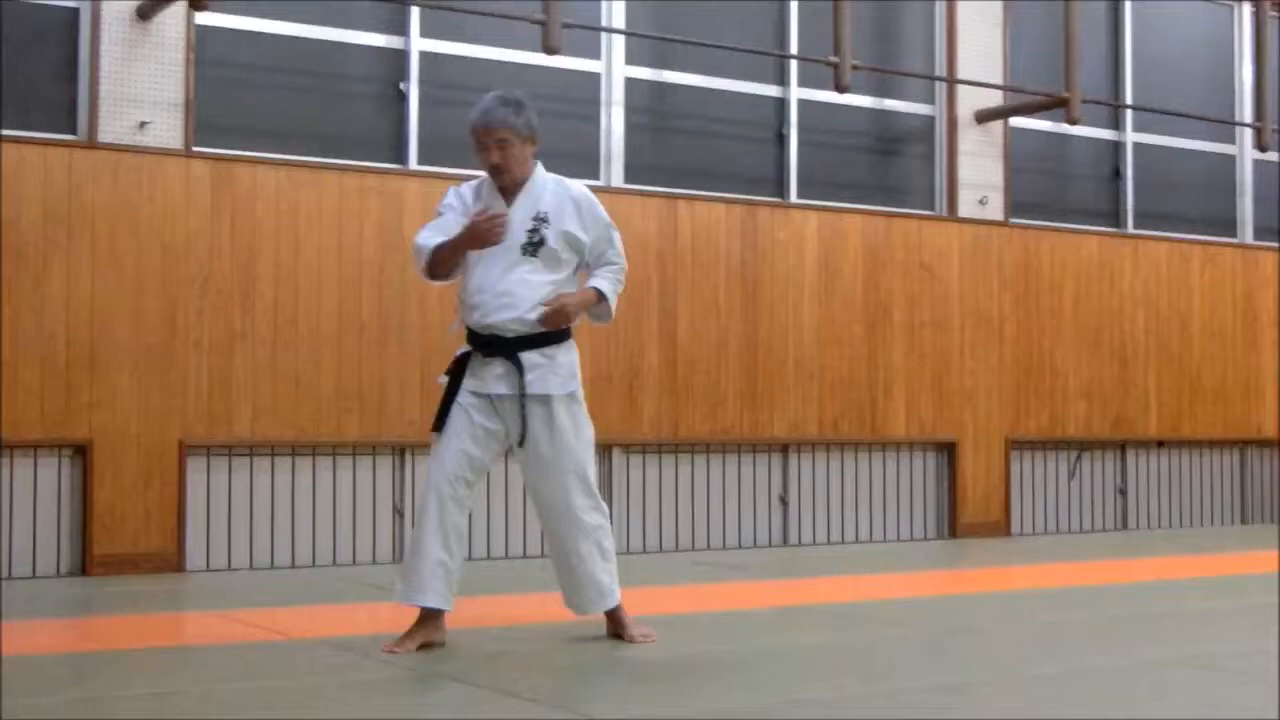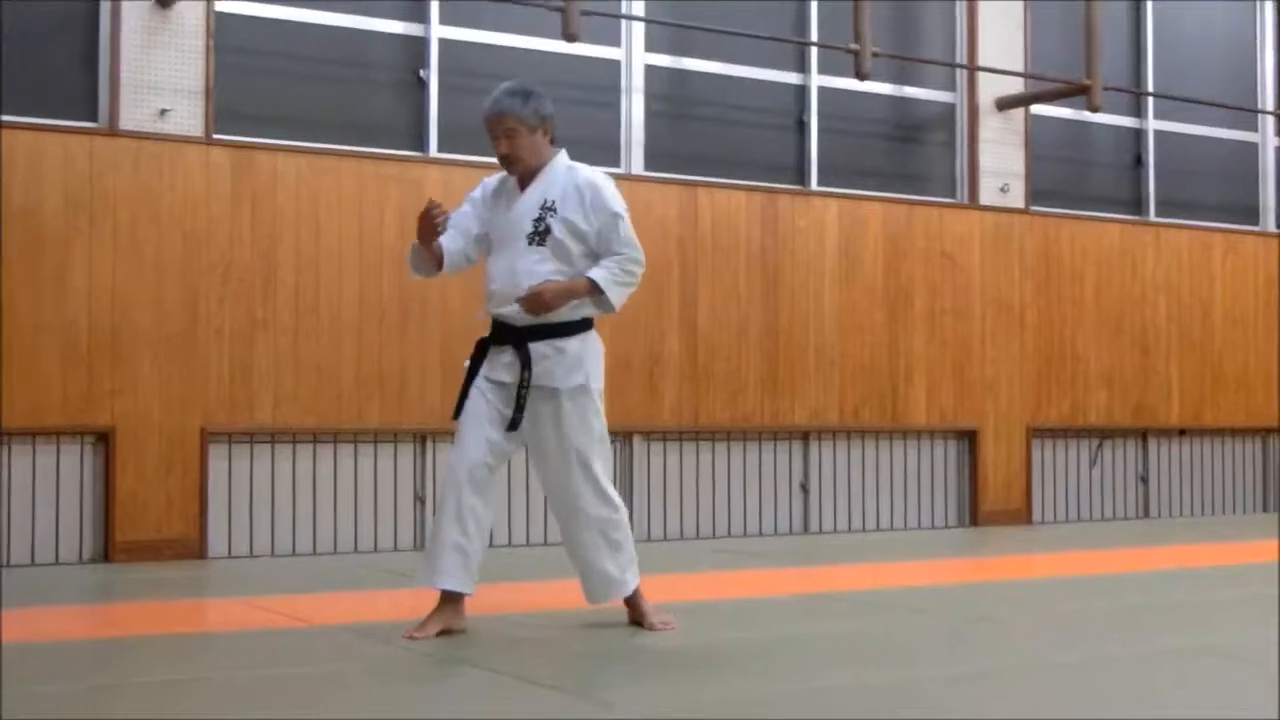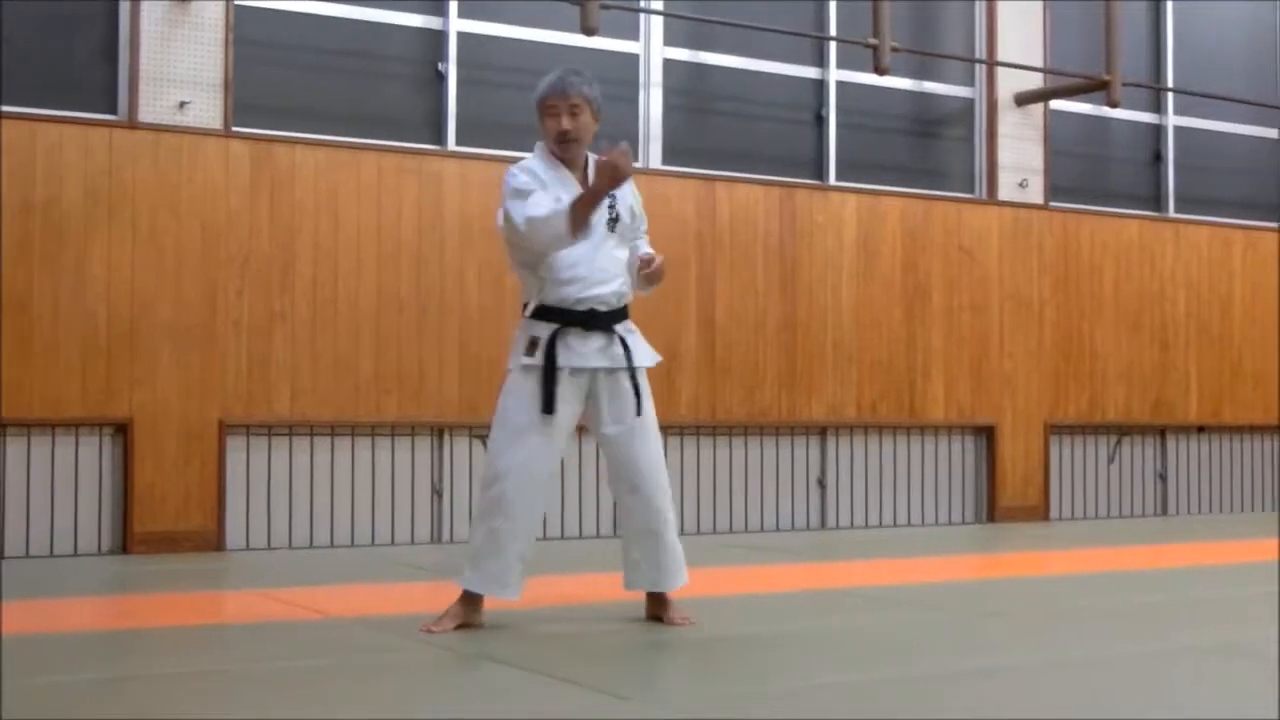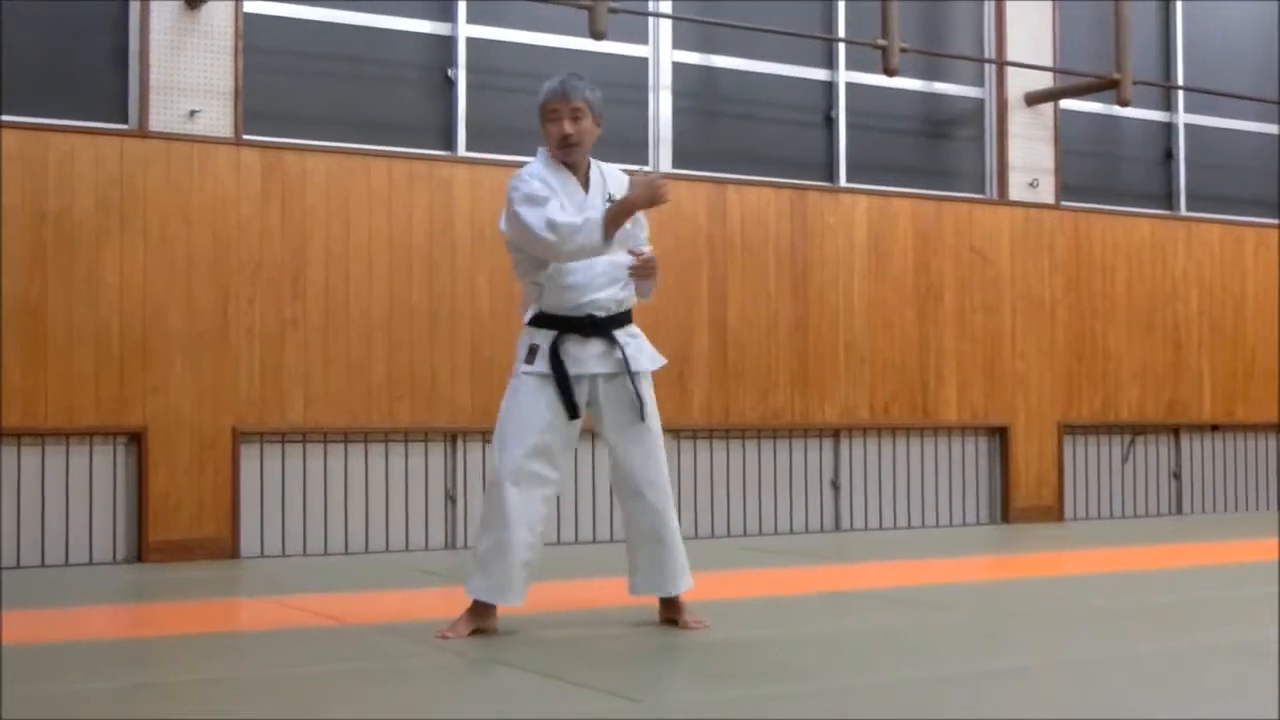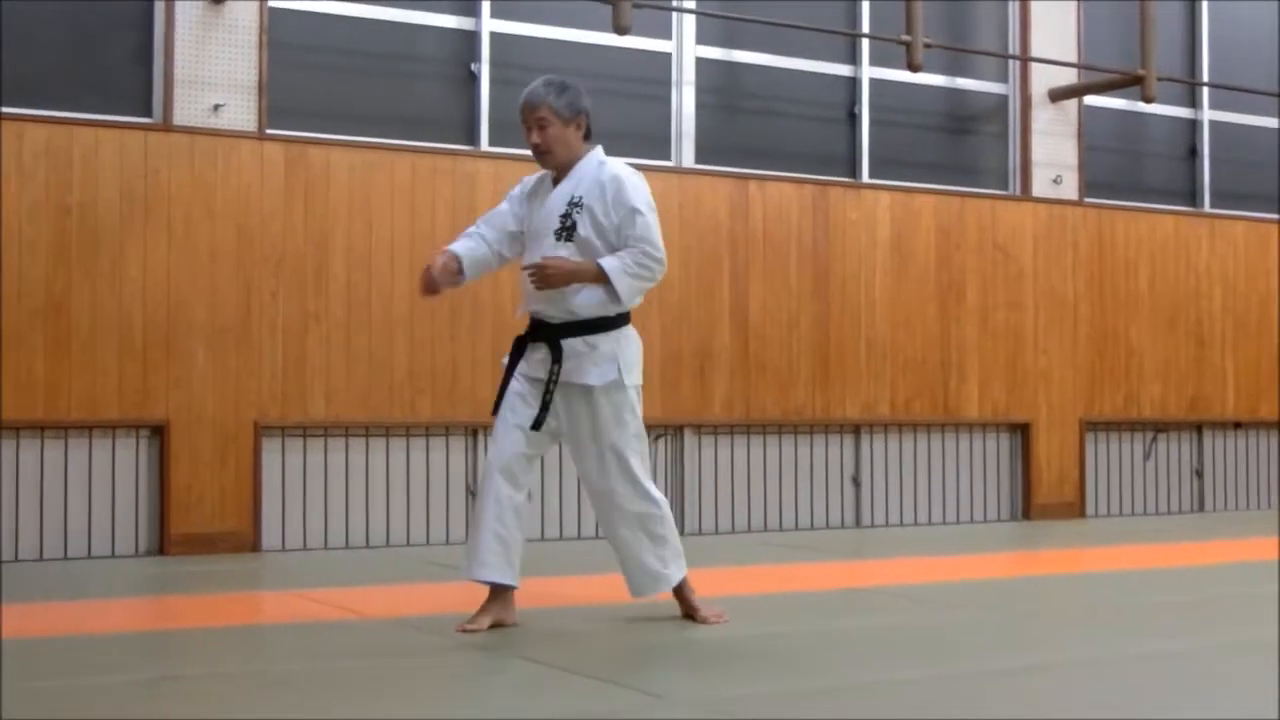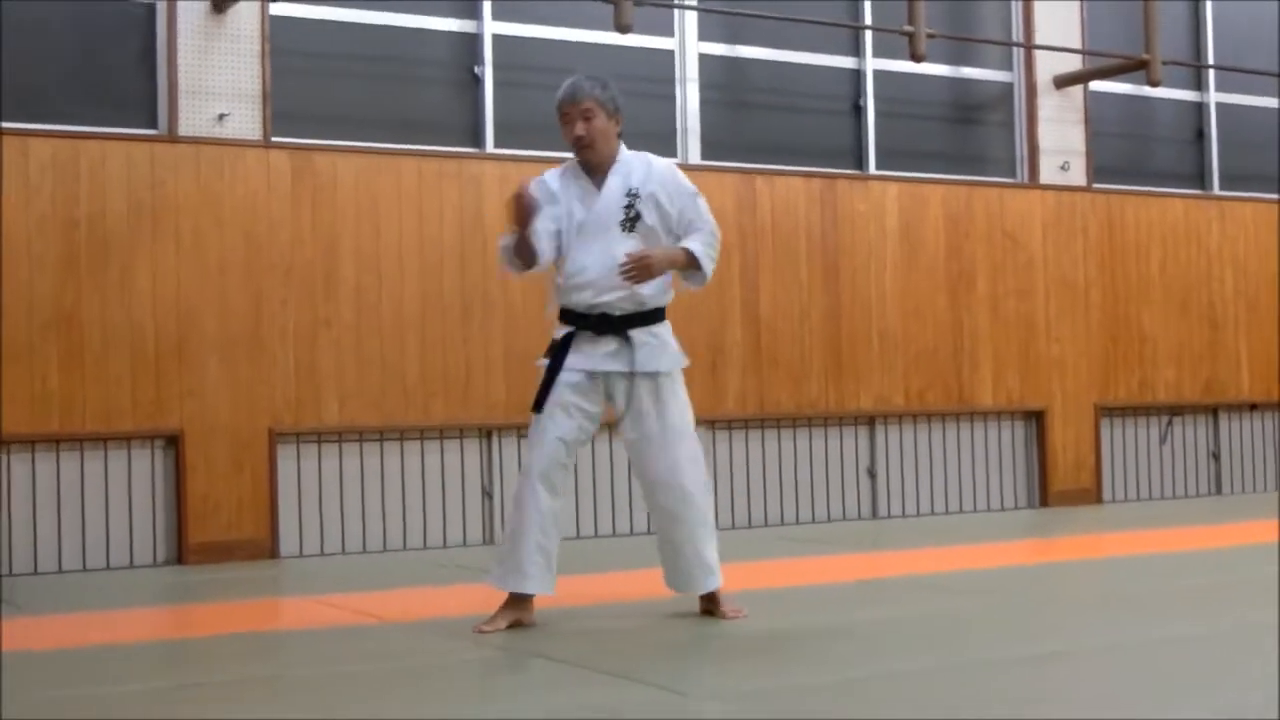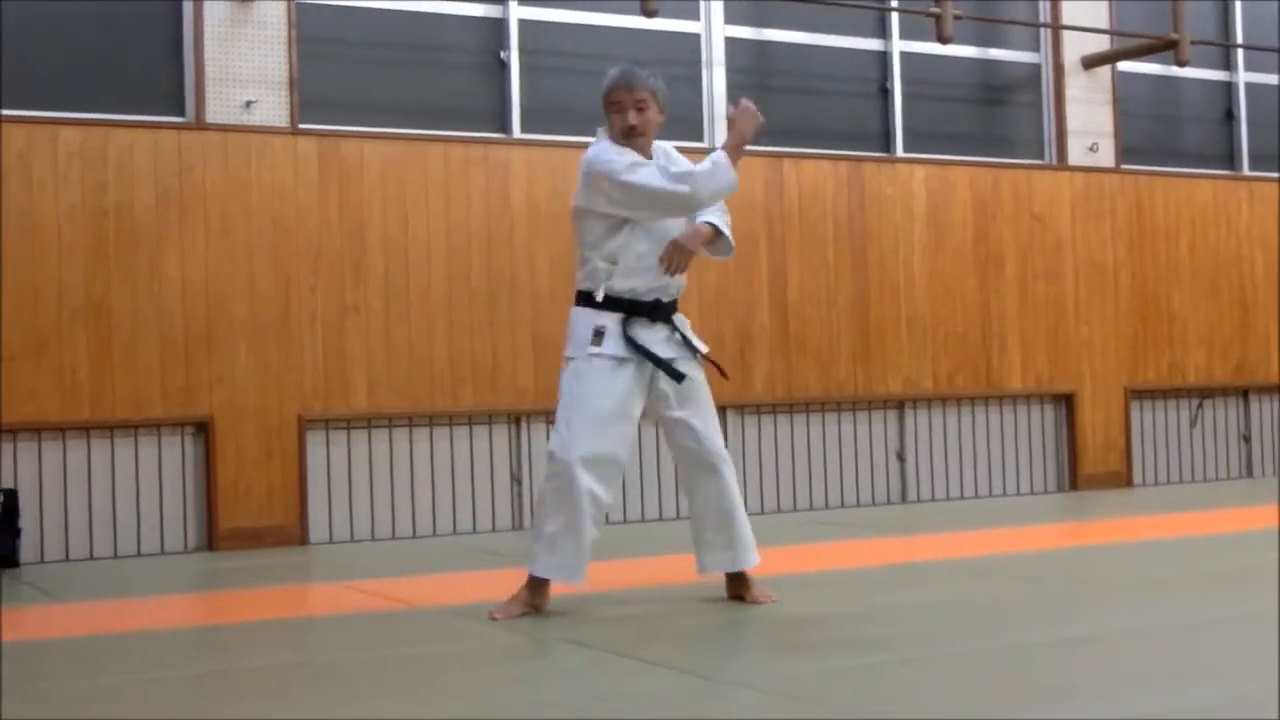
dt=0.4s
person 1, frame 1
left shoulder: (572, 198)
right shoulder: (464, 199)
left elbow: (612, 267)
right elbow: (433, 266)
left wrist: (581, 299)
right wrist: (465, 243)
left hip: (546, 368)
right hip: (480, 367)
left knee: (570, 493)
right knee: (445, 485)
left ankle: (613, 611)
right ankle: (430, 619)
person 1, frame 2
left shoulder: (586, 186)
right shoulder: (489, 193)
left elbow: (626, 260)
right elbow: (442, 260)
left wrist: (571, 289)
right wrist: (427, 238)
left hip: (564, 356)
right hip: (501, 354)
left knee: (580, 483)
right knee: (467, 470)
left ankle: (632, 598)
right ankle: (451, 604)
person 1, frame 3
left shoulder: (610, 176)
right shoulder: (524, 177)
right elbow: (546, 235)
left wrist: (646, 265)
right wrist: (599, 190)
left hip: (614, 342)
right hip: (550, 345)
left knee: (644, 473)
right knee: (516, 470)
left ankle: (657, 594)
right ankle: (472, 599)
person 1, frame 4
left shoulder: (617, 181)
right shoulder: (529, 182)
right elbow: (565, 241)
left wrist: (646, 264)
right wrist: (631, 206)
left hip: (618, 348)
right hip: (551, 351)
left knee: (646, 478)
right knee: (519, 473)
left ankle: (670, 598)
right ankle: (485, 605)
person 1, frame 5
left shoulder: (617, 181)
right shoulder: (531, 191)
left elbow: (650, 260)
right elbow: (488, 239)
left wrist: (579, 271)
right wrist: (444, 264)
left hip: (599, 353)
right hip: (540, 350)
left knee: (619, 480)
right knee: (505, 465)
left ankle: (681, 591)
right ankle: (500, 596)
person 1, frame 6
left shoulder: (659, 175)
right shoulder: (551, 186)
left elbow: (706, 235)
right elbow: (527, 259)
left wrist: (671, 257)
right wrist: (522, 228)
left hip: (645, 344)
right hip: (577, 346)
left knee: (674, 471)
right knee: (542, 467)
left ankle: (707, 589)
right ankle: (519, 598)
person 1, frame 7
left shoulder: (668, 159)
right shoulder: (600, 163)
left elbow: (712, 207)
right elbow: (694, 191)
left wrist: (696, 236)
right wrist: (736, 140)
left hip: (664, 331)
right hip: (604, 333)
left knee: (705, 452)
right knee: (585, 455)
left ankle: (736, 572)
right ankle: (539, 583)
